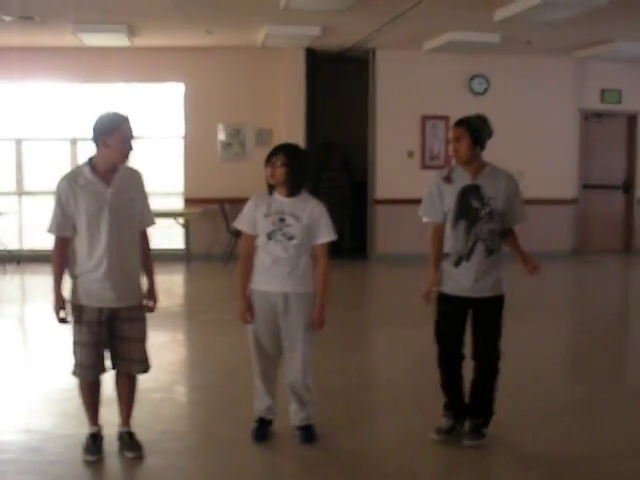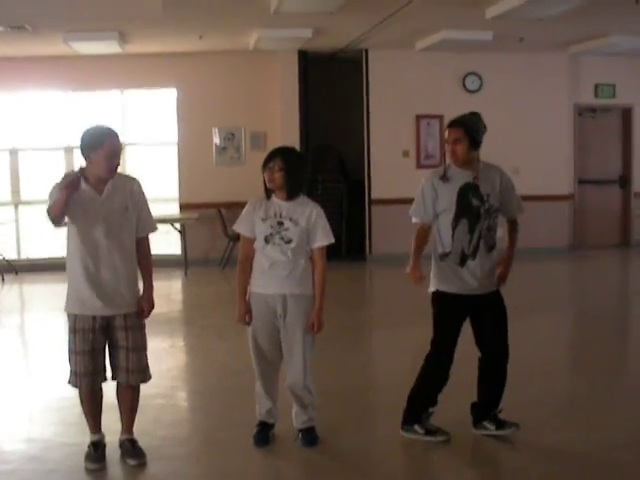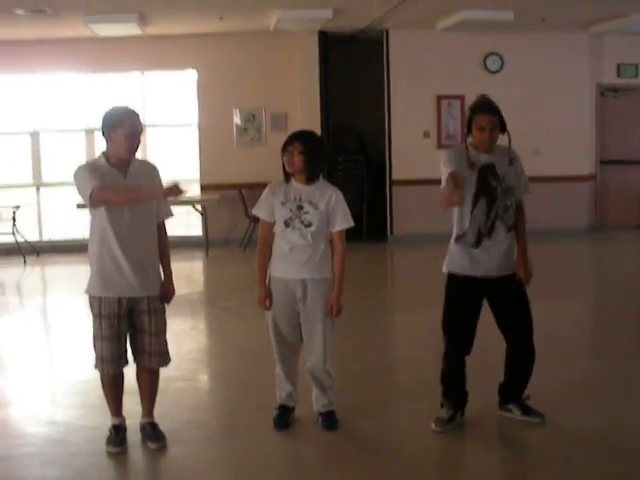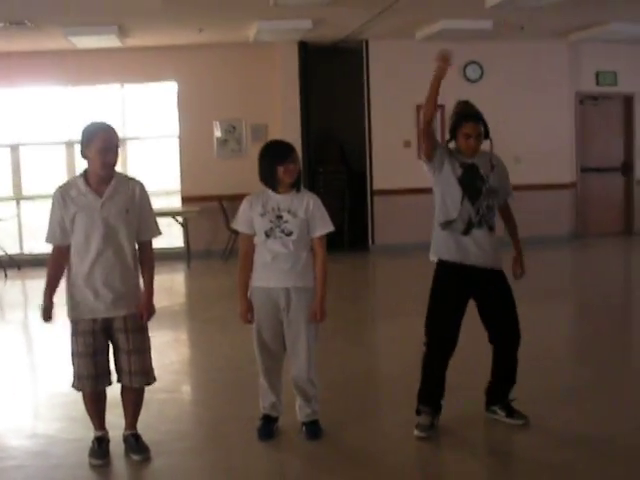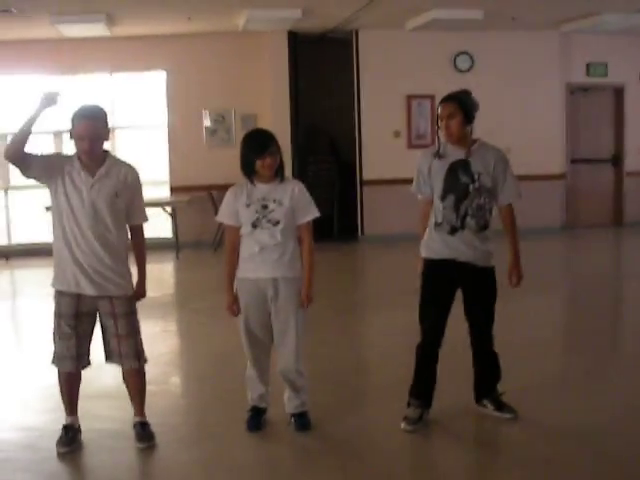
dt=1s
person 1, frame 1
left shoulder: (134, 181)
right shoulder: (71, 184)
left elbow: (141, 236)
right elbow: (62, 242)
left wrist: (150, 282)
right wrist: (58, 291)
left hip: (128, 293)
right hip: (88, 294)
left knee: (128, 365)
right knee: (88, 367)
left ankle: (125, 429)
right ankle: (94, 431)
person 1, frame 2
left shoulder: (131, 188)
right shoulder: (67, 191)
left elbow: (141, 241)
right elbow: (54, 216)
left wrist: (148, 289)
right wrist: (68, 191)
left hip: (126, 299)
right hip: (84, 302)
left knee: (130, 373)
right knee: (87, 376)
left ankle: (127, 437)
right ankle: (96, 439)
person 1, frame 3
left shoulder: (149, 172)
right shoulder: (88, 173)
left elbow: (159, 228)
right elbow: (103, 197)
left wrist: (167, 275)
right wrist: (156, 194)
left hip: (147, 282)
right hip: (107, 285)
left knee: (150, 356)
right knee: (110, 360)
left ankle: (148, 420)
right ankle: (117, 423)
person 1, frame 4
left shoulder: (134, 191)
right shoulder: (65, 196)
left elbow: (144, 248)
right elbow: (60, 251)
left wrist: (148, 295)
right wrist: (48, 295)
left hip: (128, 301)
right hip: (85, 304)
left knee: (136, 374)
right knee: (89, 378)
left ankle: (131, 432)
right ankle: (100, 435)
person 1, frame 5
left shoulder: (125, 175)
right shoulder: (55, 168)
left elbow: (136, 230)
left wrist: (141, 277)
right wrist: (35, 115)
left hip: (115, 283)
right hip: (70, 283)
left knee: (131, 356)
right knee: (68, 360)
left ankle: (140, 419)
right ankle: (71, 422)
person 2, frame 1
left shoulder: (504, 182)
right shoulder: (443, 182)
left elbow: (506, 229)
right elbow: (438, 231)
left wrist: (520, 254)
right wrist: (433, 273)
left hip: (489, 287)
right hip: (450, 286)
left knee: (486, 357)
right knee: (448, 354)
left ankle: (478, 419)
right ankle: (454, 413)
person 2, frame 2
left shoulder: (497, 178)
right shoulder: (436, 181)
left elbow: (512, 219)
right elbow: (423, 227)
left wrist: (509, 256)
right wrist: (415, 260)
left hip: (487, 285)
right hip: (448, 286)
left knee: (496, 353)
right knee: (441, 353)
left ankle: (485, 415)
right ankle: (414, 417)
person 2, frame 3
left shoulder: (510, 159)
right shoulder: (456, 157)
left elbow: (518, 208)
right elbow: (453, 177)
left wrist: (523, 253)
right wrist: (452, 191)
left hip: (505, 268)
right hip: (463, 268)
left knee: (522, 337)
right knee: (456, 341)
left ankle: (511, 398)
right ankle: (452, 404)
person 2, frame 4
left shoulder: (493, 165)
right shoulder: (440, 161)
left elbow: (504, 207)
right elbow: (424, 124)
left wrist: (517, 249)
right wrist: (438, 77)
left hip: (490, 265)
right hip: (452, 265)
left knee: (508, 335)
right knee: (439, 341)
left ankle: (498, 400)
right ankle: (427, 409)
person 2, frame 5
left shoulder: (493, 158)
right shoulder: (432, 158)
left elbow: (507, 208)
right elbow: (427, 208)
left wrist: (515, 256)
right wrist: (424, 251)
left hip: (479, 259)
right hip: (438, 258)
left knee: (482, 330)
right knee: (430, 332)
left ankle: (487, 393)
right ankle: (419, 401)
person 3, frame 1
left shoulder: (313, 209)
right shoulder: (257, 205)
left elbow: (321, 260)
right elbow: (247, 253)
left wrist: (320, 305)
right wrist: (243, 296)
left hip: (299, 295)
right hip: (262, 293)
left knee: (299, 363)
right knee: (264, 360)
left ankle: (303, 418)
right ankle: (264, 415)
person 3, frame 2
left shoulder: (311, 212)
right shoulder: (255, 209)
left elbow: (319, 262)
right elbow: (245, 257)
left wrist: (318, 307)
right wrist: (241, 299)
left hip: (297, 297)
right hip: (261, 296)
left knee: (298, 367)
right knee: (264, 364)
left ankle: (305, 421)
right ankle: (265, 419)
person 3, frame 3
left shoulder: (330, 195)
right shoulder: (274, 192)
left elbow: (338, 246)
right elbow: (265, 241)
left wrist: (337, 291)
right wrist: (261, 284)
left hip: (317, 281)
right hip: (281, 281)
left knee: (319, 351)
right knee: (284, 347)
left ankle: (325, 404)
right ankle: (286, 402)
person 3, frame 4
left shoulder: (309, 202)
right shoulder: (252, 204)
left elbow: (320, 252)
right elbow: (245, 254)
left wrist: (320, 297)
right wrist: (243, 297)
left hip: (300, 290)
right hip: (263, 290)
left knee: (302, 359)
right knee: (268, 357)
left ankle: (309, 414)
right ankle: (269, 412)
person 3, frame 5
left shoulder: (294, 190)
right shoulder: (237, 195)
left elbow: (306, 239)
right elbow: (231, 245)
left wrist: (307, 283)
right wrist: (229, 289)
left hip: (287, 279)
right hip: (250, 281)
left knee: (290, 349)
right knee: (255, 348)
left ankle: (297, 405)
right ankle: (258, 404)
